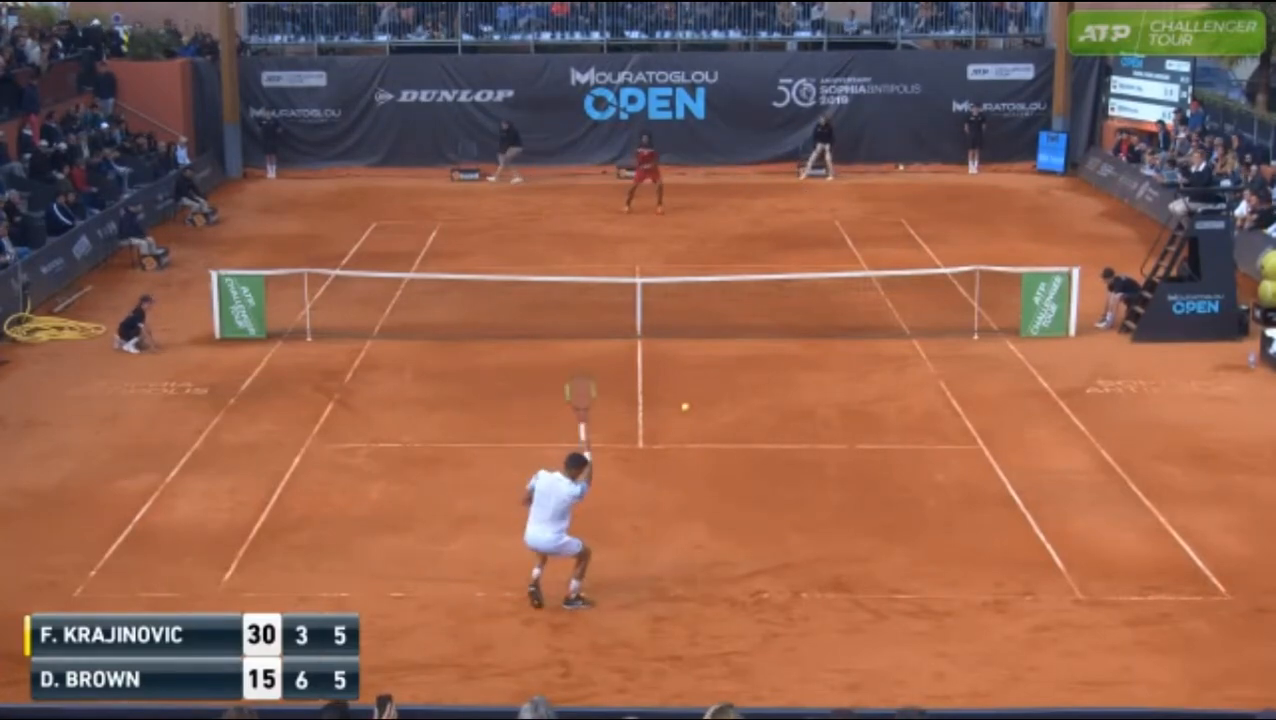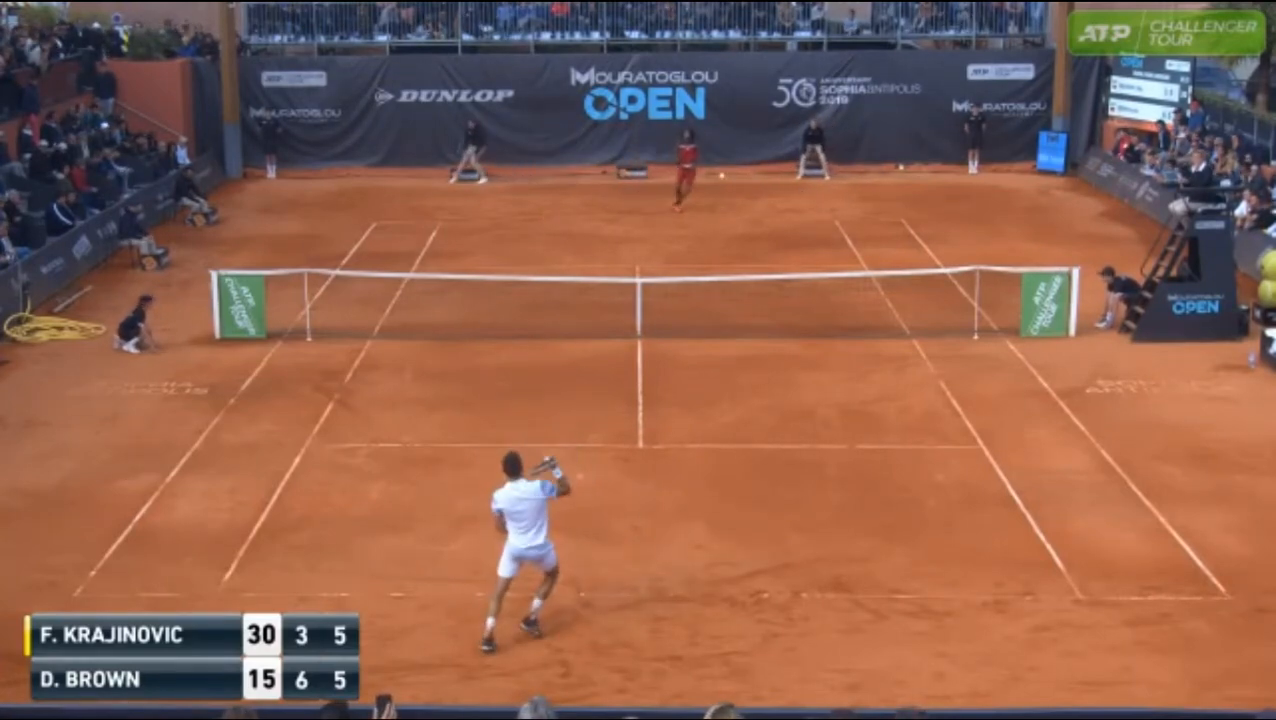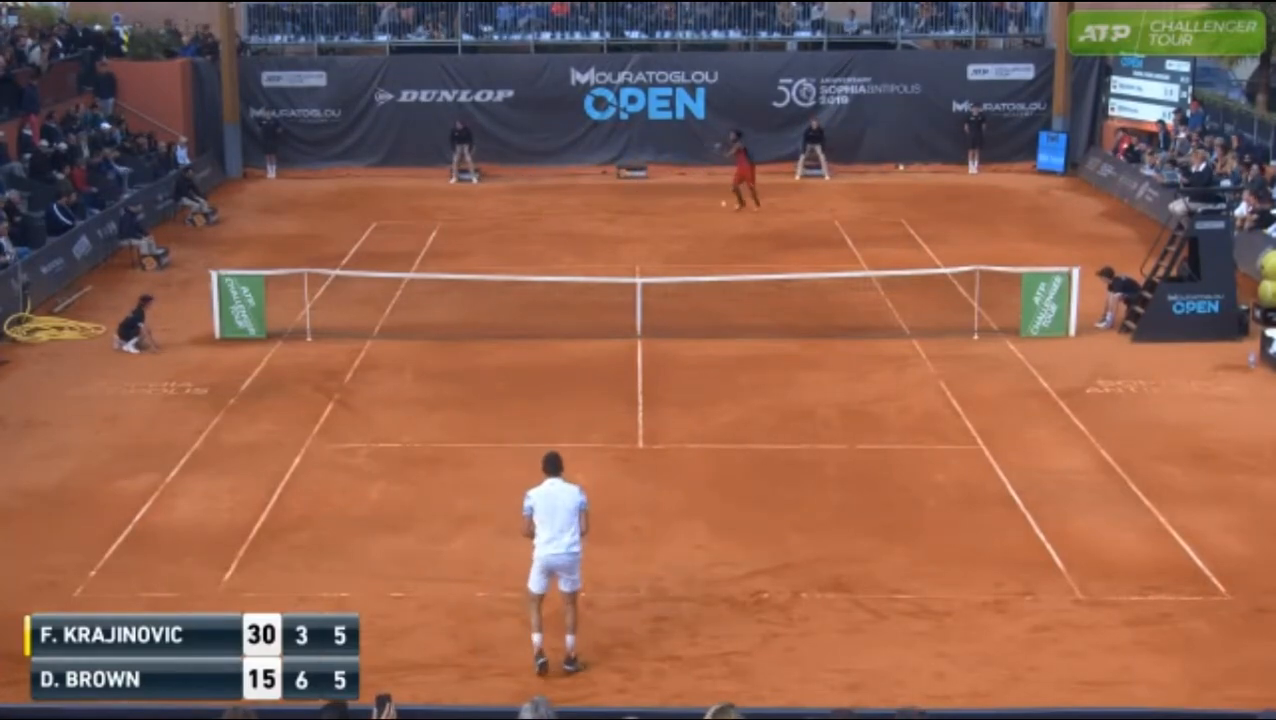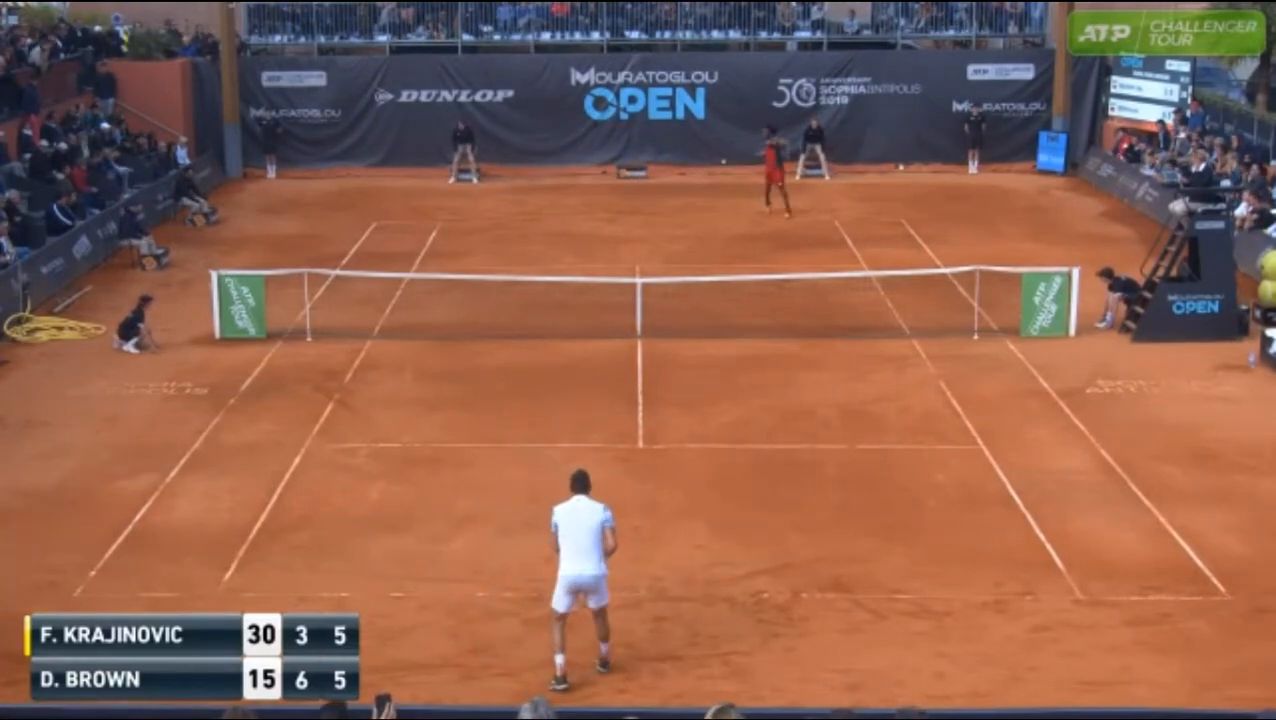
dt=0.5s
person 1, frame 1
left shoulder: (540, 476)
right shoulder: (574, 491)
left elbow: (525, 500)
right elbow: (587, 481)
right wrist: (588, 459)
left hip: (530, 540)
right hip: (554, 543)
right knee: (584, 554)
left ankle: (535, 584)
right ankle: (572, 598)
person 1, frame 2
left shoulder: (499, 496)
right shoulder: (539, 487)
left elbow: (500, 527)
right elbow: (566, 490)
right wrist: (555, 468)
left hip: (515, 548)
right hip: (540, 547)
left knee: (499, 590)
right knee: (552, 572)
left ankle: (488, 637)
right ankle: (531, 617)
person 1, frame 3
left shoulder: (532, 495)
right shoulder: (577, 492)
left elbow: (526, 531)
right elbow: (584, 529)
left hip: (543, 557)
right hip: (570, 557)
left knee: (535, 604)
right knee: (570, 604)
left ankle: (538, 652)
right ankle: (571, 657)
person 1, frame 4
left shoulder: (558, 511)
right shoulder: (602, 510)
left elbow: (556, 546)
right elbow: (612, 545)
left hip: (568, 574)
right hip: (594, 574)
left knee: (559, 622)
right knee: (600, 616)
left ankle: (560, 675)
right ankle: (604, 660)
